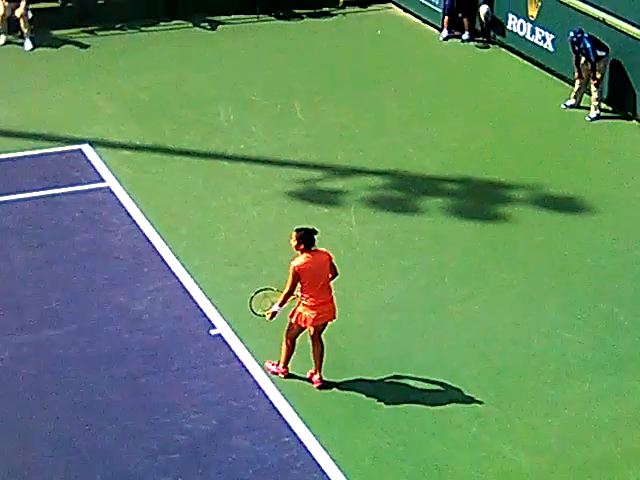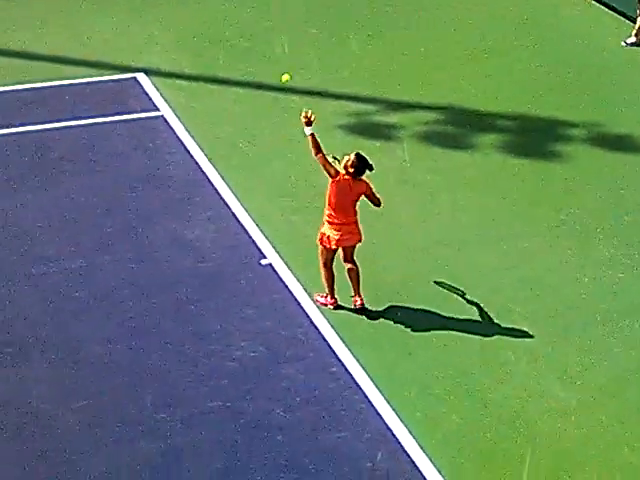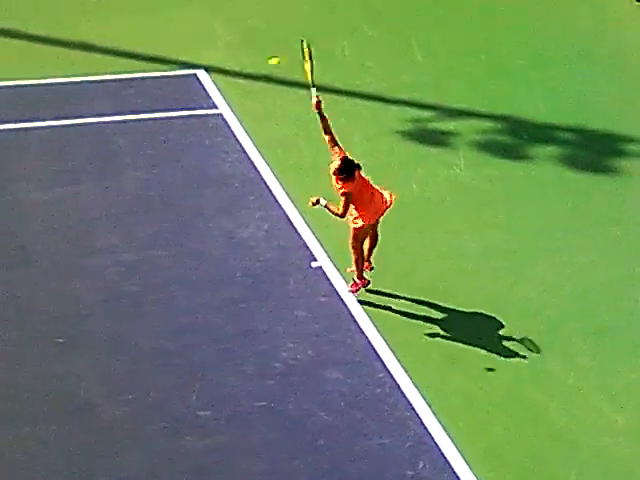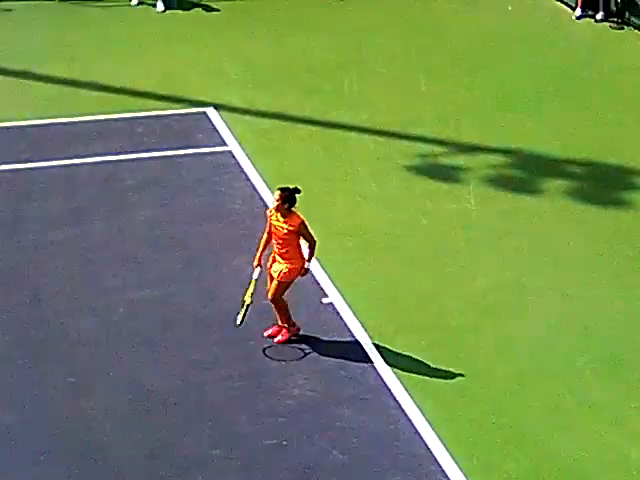
dt=1s
person 1, frame 1
left shoulder: (297, 264)
right shoulder: (325, 254)
left elbow: (289, 291)
right elbow: (334, 274)
left wrist: (276, 308)
left hip: (308, 309)
right hip: (326, 306)
left knee: (290, 337)
right knee: (316, 338)
left ankle: (282, 367)
right ankle: (317, 375)
person 1, frame 2
left shoulder: (336, 178)
right shoulder: (362, 185)
left elbow: (318, 154)
right elbow: (377, 203)
left wrist: (308, 129)
right wrist: (366, 192)
left hip: (333, 232)
right hip: (352, 230)
left knee: (326, 264)
right knee: (349, 261)
left ankle: (331, 299)
right ankle: (358, 298)
person 1, frame 3
left shoulder: (346, 190)
right shoulder: (341, 160)
left elbow: (341, 214)
right elbow: (330, 137)
left wrist: (322, 202)
right wrist: (320, 112)
left hip: (365, 216)
right hip: (379, 201)
left knee: (355, 248)
right knee: (372, 231)
left ankle: (359, 279)
right ankle: (366, 263)
person 1, frame 4
left shoulder: (297, 223)
right shoulder: (272, 214)
left elbow: (312, 242)
right elbow: (267, 234)
left wrist: (307, 264)
right wrist: (259, 256)
left hip: (290, 265)
right hip: (276, 259)
left knee: (273, 297)
right knee: (276, 295)
left ankle: (291, 327)
right ankle: (283, 324)
